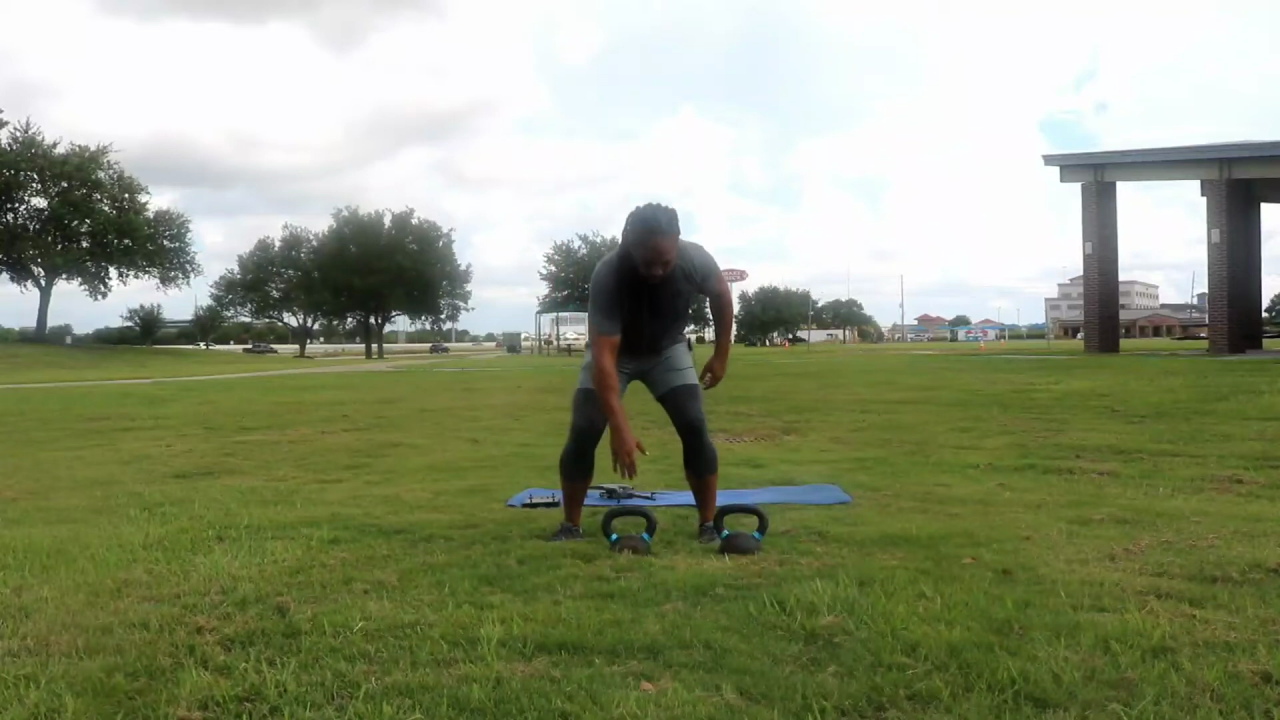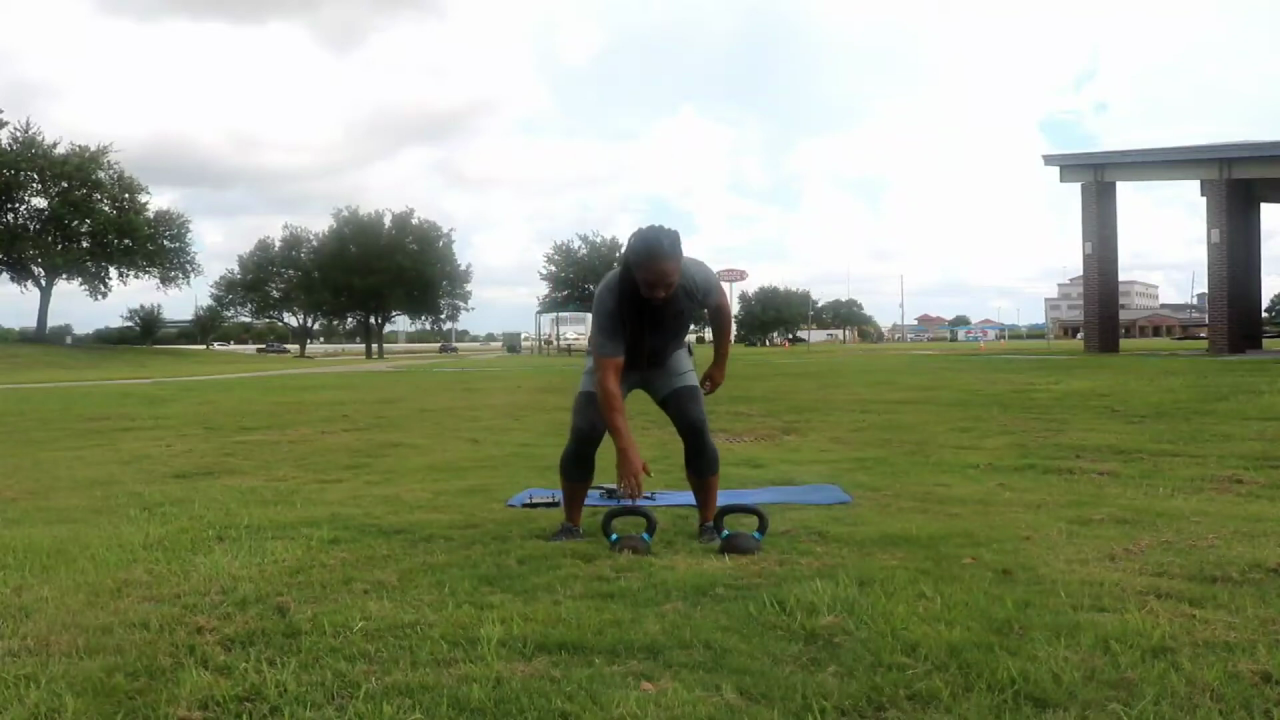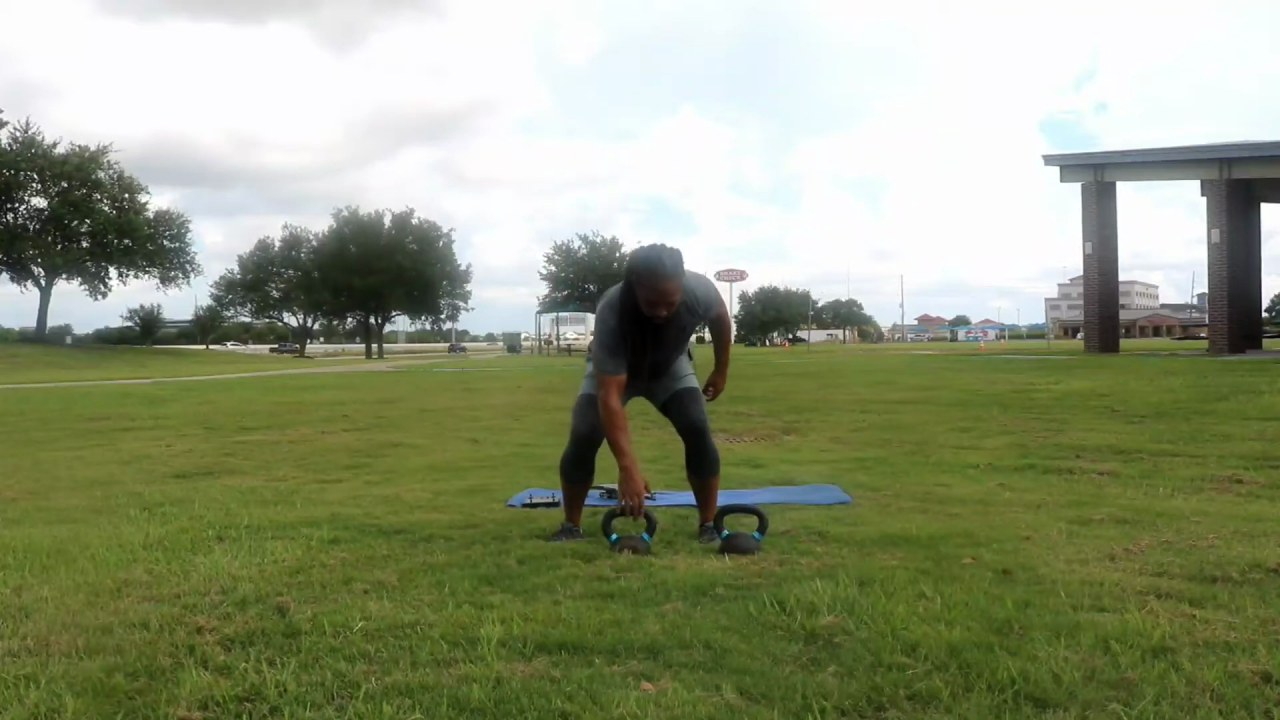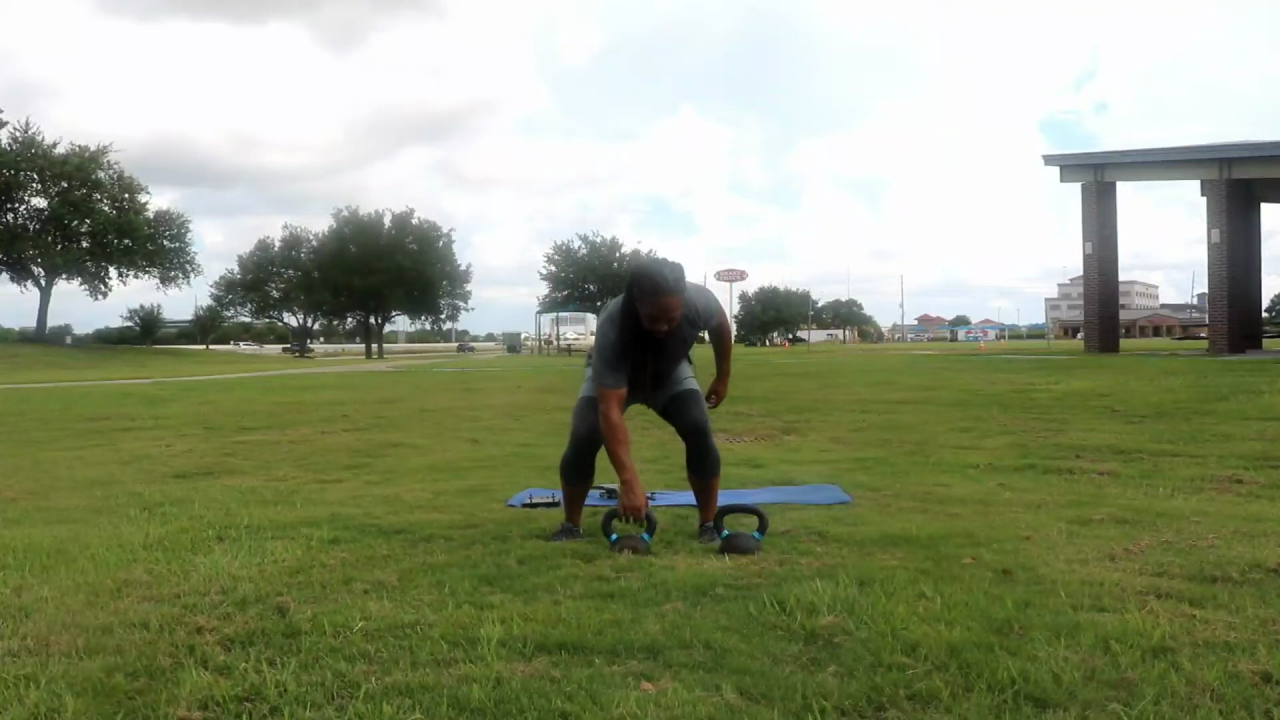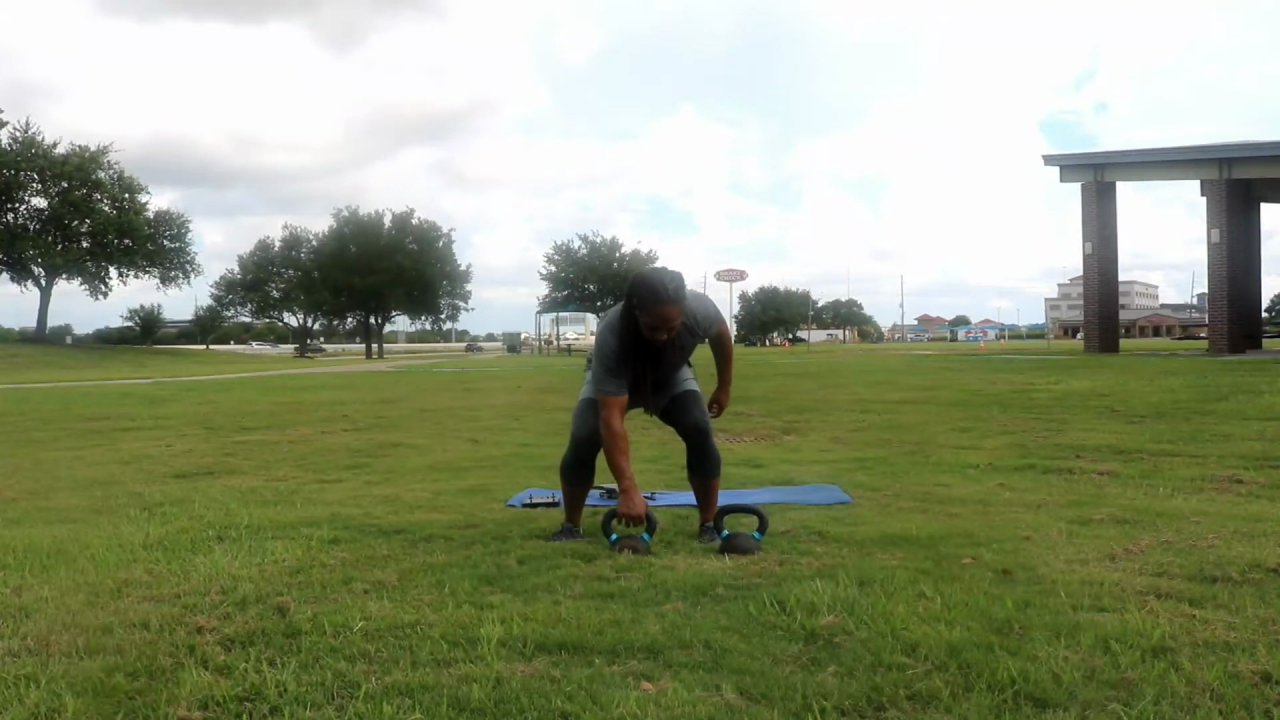
dt=0.1s
person 1, frame 1
left shoulder: (695, 259)
right shoulder: (607, 275)
left elbow: (721, 296)
right elbow: (603, 357)
left wrist: (721, 354)
right wrist: (620, 428)
left hip: (668, 349)
right hip: (616, 352)
left knee: (694, 426)
right knee: (583, 430)
left ankle: (708, 525)
right ankle: (570, 525)
person 1, frame 2
left shoulder: (698, 276)
right shoulder: (610, 295)
left elbow: (720, 308)
right elbow: (607, 380)
left wrist: (720, 362)
right wrist: (626, 449)
left hip: (669, 358)
right hip: (613, 360)
left knee: (696, 427)
right knee: (584, 432)
left ankle: (708, 524)
right ankle: (570, 525)
person 1, frame 3
left shoulder: (699, 290)
right shoulder: (611, 311)
left elbow: (720, 318)
right elbow: (609, 398)
left wrist: (721, 371)
right wrist: (628, 468)
left hip: (670, 365)
right hip: (613, 371)
left knee: (697, 429)
right knee: (584, 435)
left ankle: (709, 524)
right ankle: (571, 526)
person 1, frame 4
left shoulder: (700, 301)
right shoulder: (612, 325)
left elbow: (721, 327)
right elbow: (610, 412)
left wrist: (722, 378)
right wrist: (629, 482)
left hip: (670, 373)
right hip: (613, 376)
left knee: (699, 429)
right knee: (583, 437)
left ankle: (708, 525)
right ankle: (570, 525)
person 1, frame 5
left shoulder: (699, 309)
right shoulder: (612, 333)
left elbow: (721, 335)
right elbow: (611, 419)
left wrist: (724, 388)
right wrist: (627, 490)
left hip: (671, 377)
right hip: (613, 381)
left knee: (699, 430)
right knee: (583, 439)
left ankle: (708, 525)
right ankle: (570, 526)
